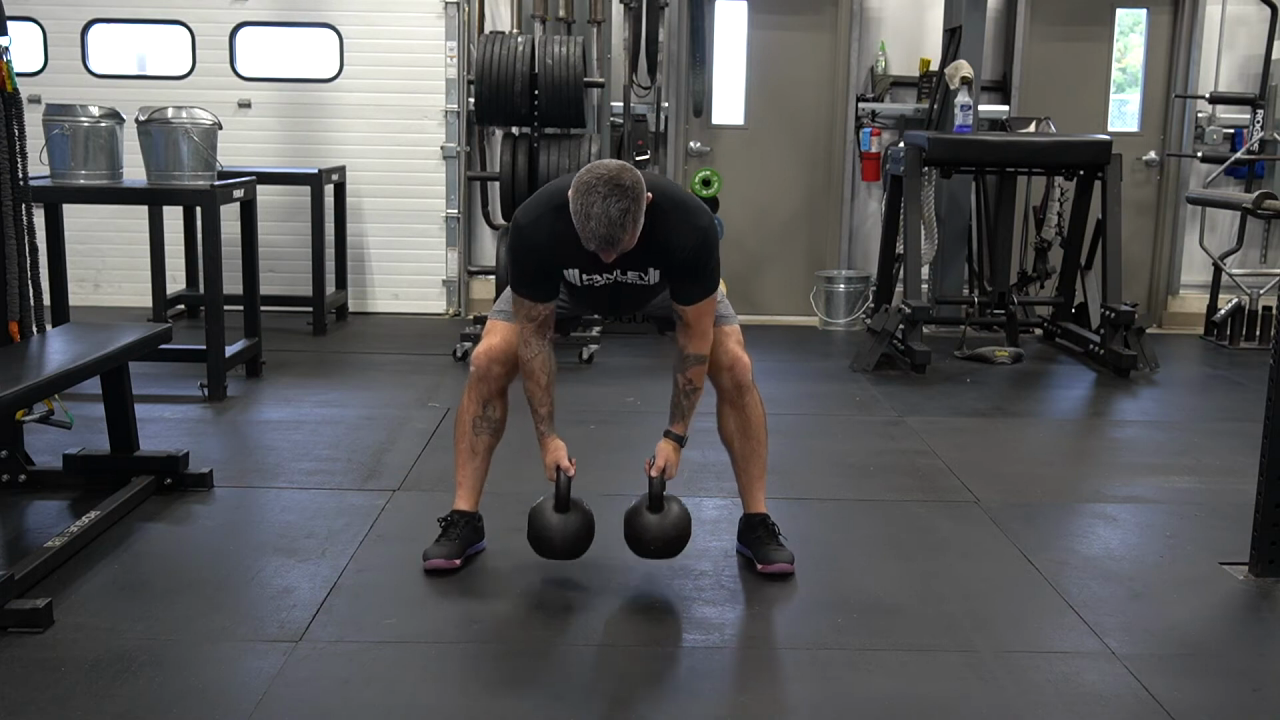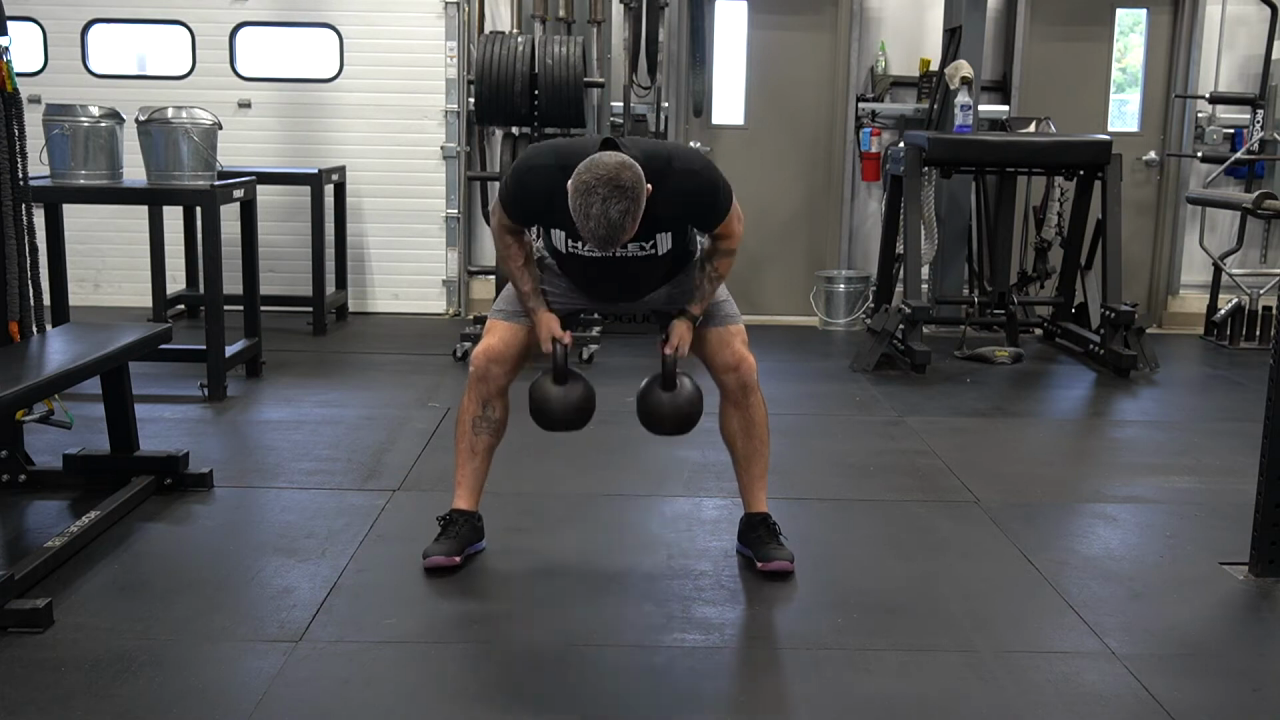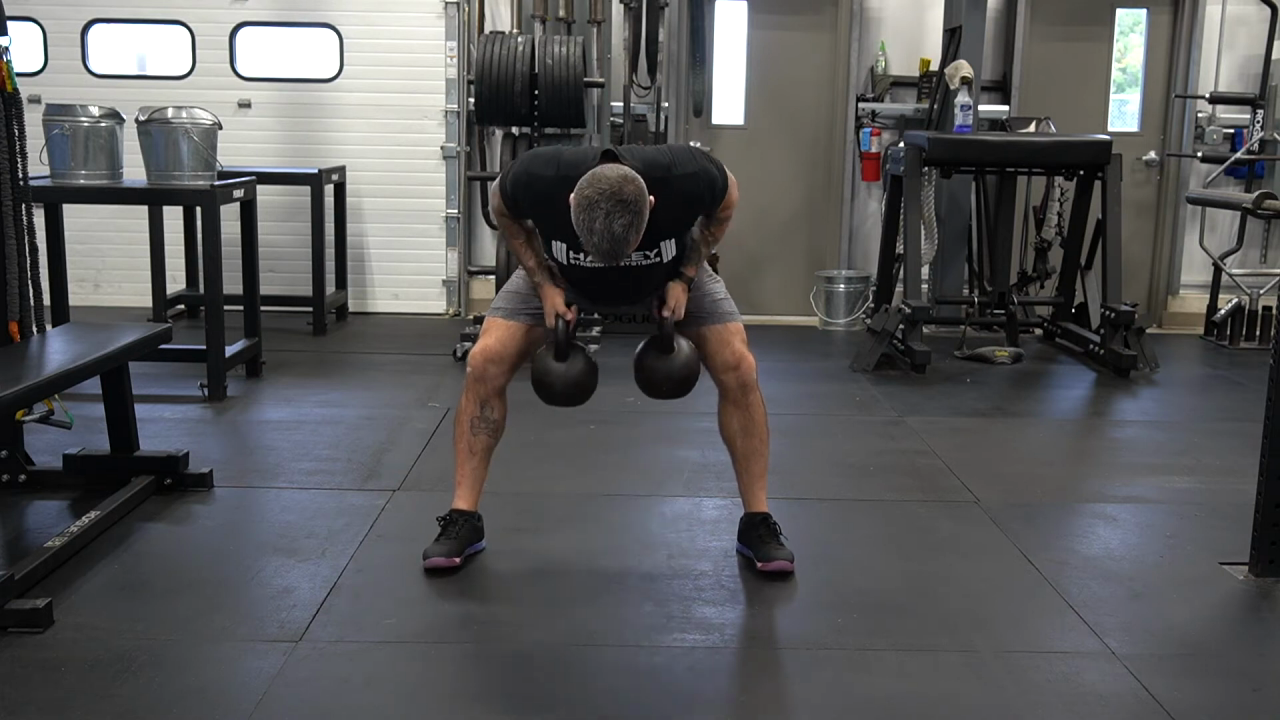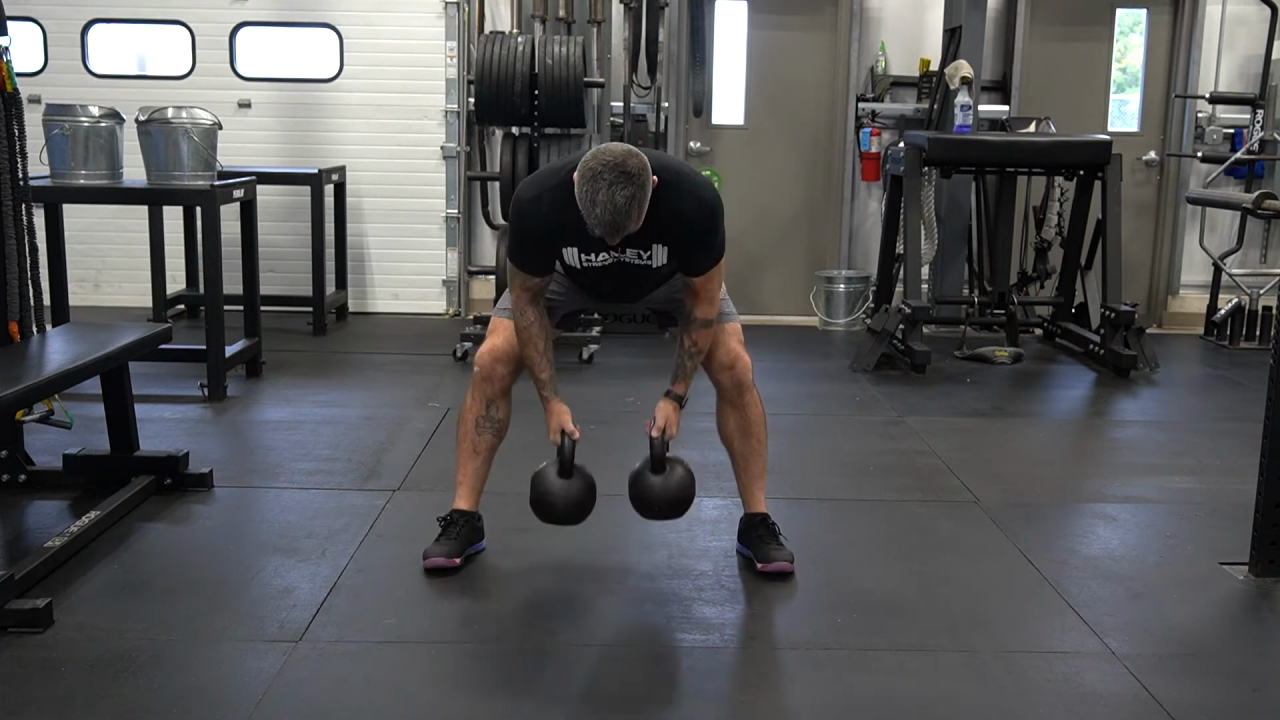
dt=0.3s
person 1, frame 1
left shoulder: (689, 225)
right shoulder: (535, 225)
left elbow: (695, 338)
right elbow: (534, 337)
left wrist: (674, 436)
right wrist: (547, 436)
left hip: (664, 281)
right hip: (565, 282)
left knee: (735, 370)
right knee: (488, 363)
left ankle: (757, 523)
right ankle: (464, 519)
person 1, frame 2
left shoulder: (687, 175)
right shoulder: (538, 172)
left elbow: (728, 234)
right elbow: (507, 228)
left wrist: (691, 315)
right wrist: (538, 309)
left hip: (670, 273)
right hip: (563, 273)
left knee: (739, 370)
right knee: (487, 364)
left ankle: (757, 523)
right ankle: (463, 518)
person 1, frame 3
left shoulder: (687, 177)
right shoulder: (538, 179)
left elbow: (725, 200)
right elbow: (504, 208)
left wrist: (686, 275)
right wrist: (543, 282)
left hip: (668, 275)
left knee: (738, 369)
right knee: (485, 363)
left ankle: (757, 522)
right ankle: (463, 519)
person 1, frame 4
left shoulder: (693, 200)
right shoulder: (536, 200)
left elbow: (703, 301)
right elbow: (527, 300)
left wrist: (676, 395)
right wrist: (551, 401)
left hip: (669, 274)
right hip: (565, 273)
left knee: (734, 368)
right knee: (493, 362)
left ankle: (757, 523)
right ankle: (463, 519)
